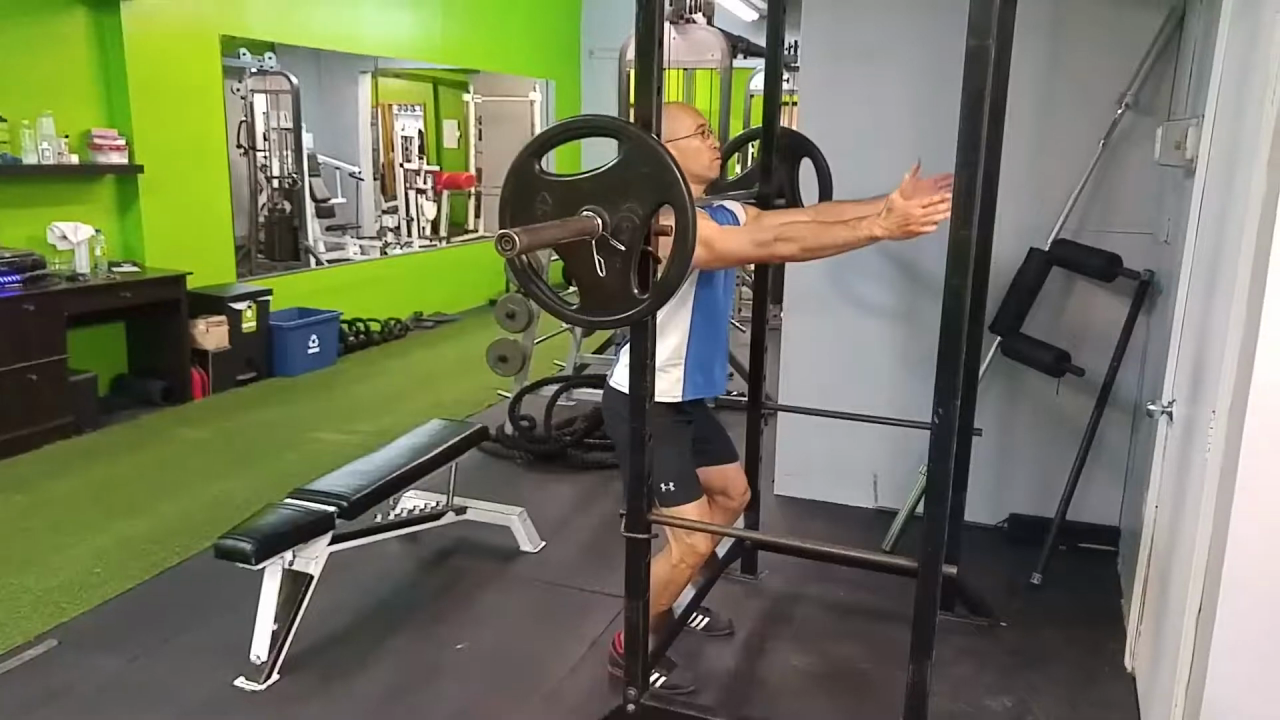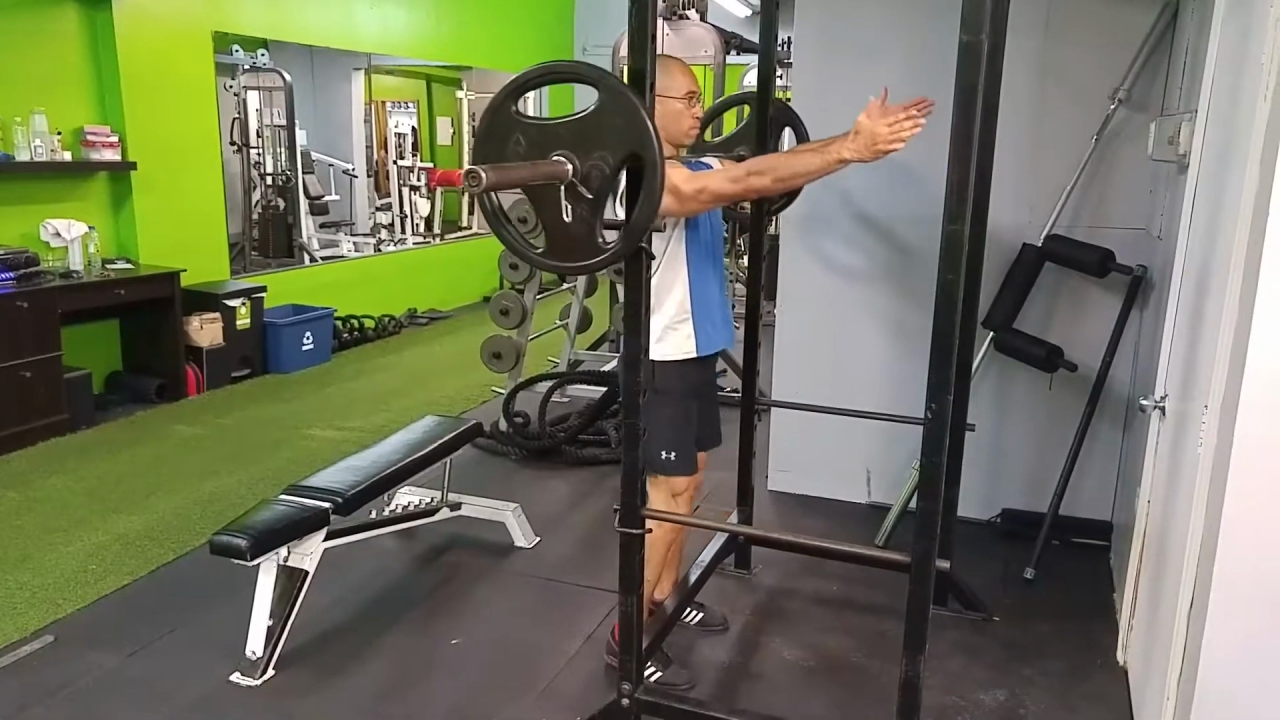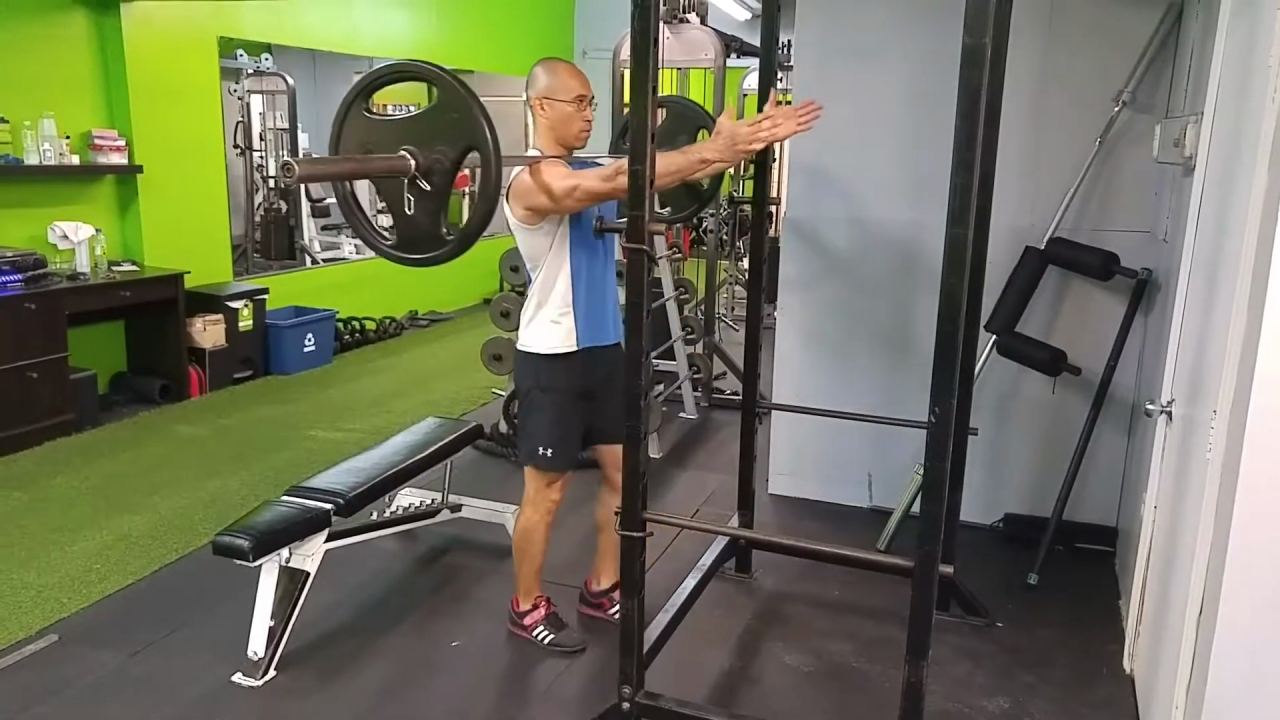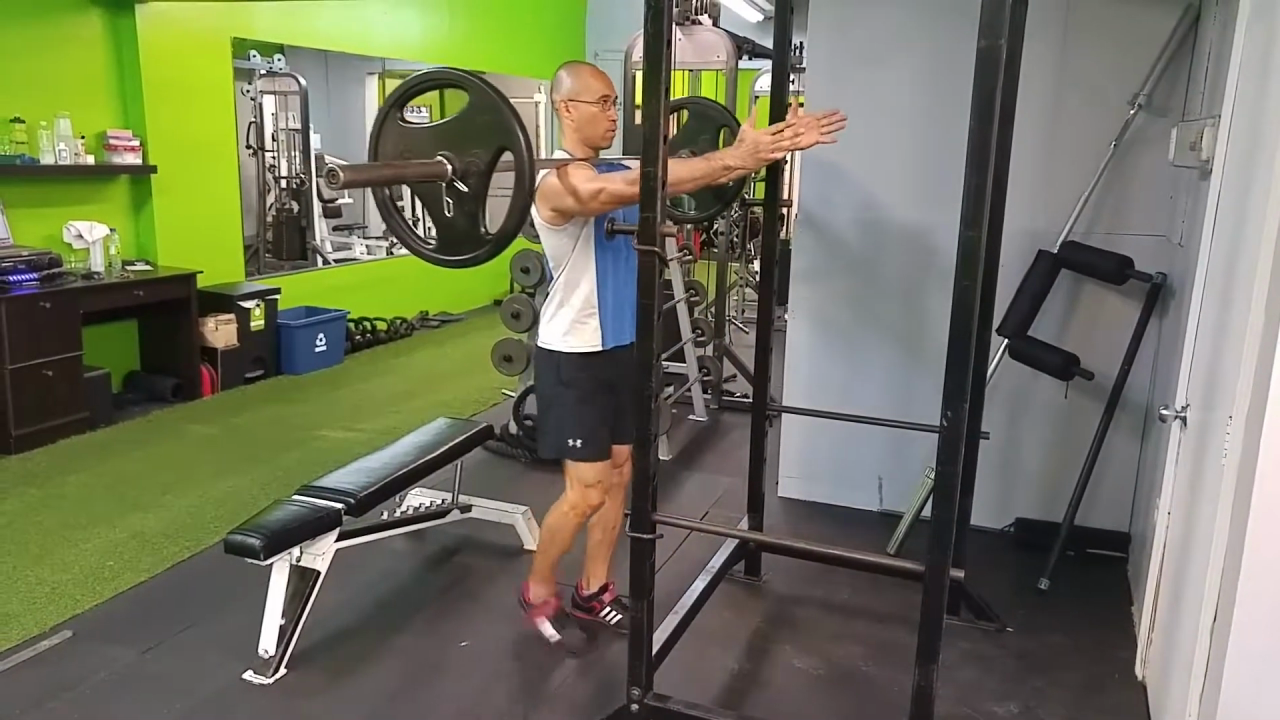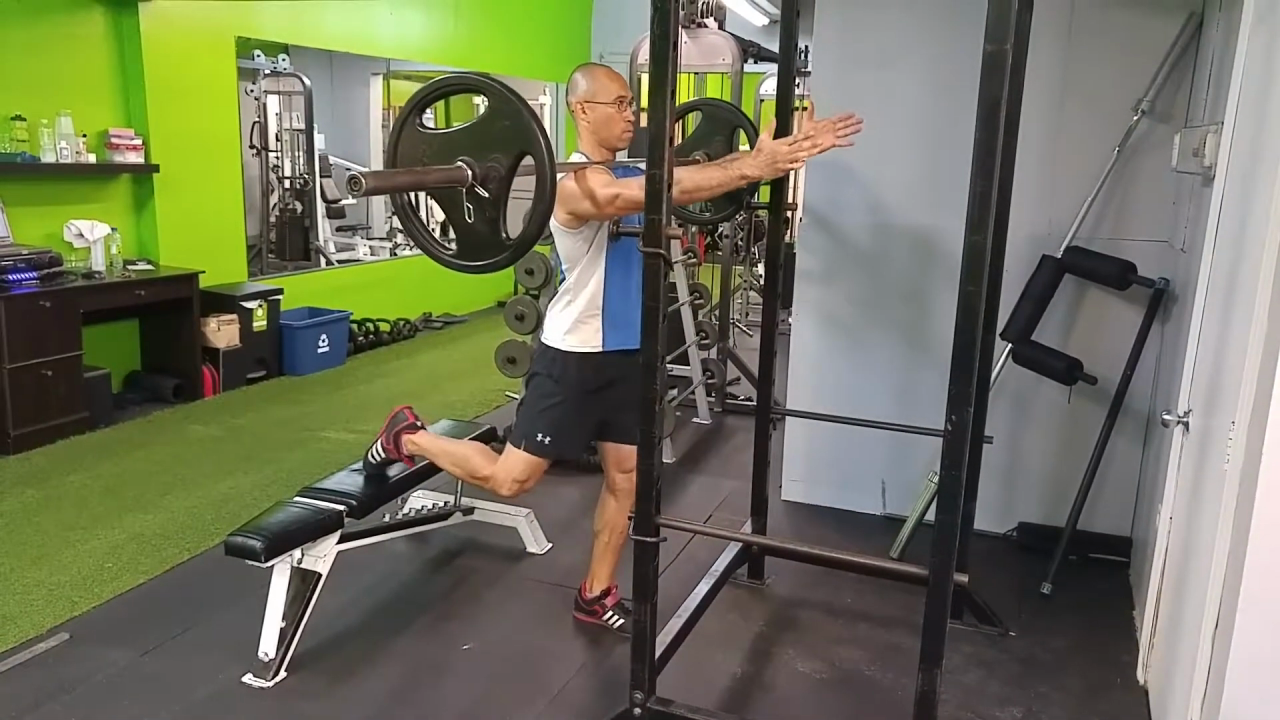
dt=1s
person 1, frame 1
left shoulder: (725, 214)
left elbow: (800, 219)
right elbow: (775, 246)
left wrist: (891, 203)
right wrist: (880, 228)
left hip: (687, 397)
right hip: (645, 402)
left knee: (732, 495)
right knee: (692, 539)
left ankle: (669, 601)
right ankle: (630, 647)
person 1, frame 2
left shoulder: (701, 170)
right shoulder: (652, 180)
left elbow: (769, 166)
right elbow: (752, 182)
left wrist: (857, 136)
right wrist: (851, 152)
left hip: (697, 354)
right hip: (662, 363)
left knee: (687, 488)
right knee: (669, 502)
left ankle: (663, 596)
right ankle: (629, 637)
person 1, frame 3
left shoulder: (590, 173)
right shoulder: (533, 182)
right elbow: (616, 183)
left wrist: (750, 138)
right wrist: (712, 150)
left hip: (603, 348)
right hip: (552, 358)
left knee: (624, 472)
right knee: (546, 491)
left ankle: (601, 588)
right ankle: (527, 607)
person 1, frame 4
left shoulder: (612, 174)
right shoulder: (560, 182)
left elbow: (670, 179)
right elbow: (637, 186)
left wrist: (771, 147)
right wrist: (733, 157)
left hip: (618, 348)
right hip: (572, 356)
left knee: (618, 475)
right knee: (588, 490)
left ankle: (592, 590)
right ankle: (538, 593)
person 1, frame 5
left shoulder: (629, 176)
right shoulder: (577, 185)
left elbow: (678, 181)
left wrist: (787, 149)
right wrist: (751, 168)
left hip: (626, 353)
right hip: (573, 356)
left knee: (626, 478)
right knee: (510, 477)
left ankle: (597, 595)
right ankle: (407, 437)
